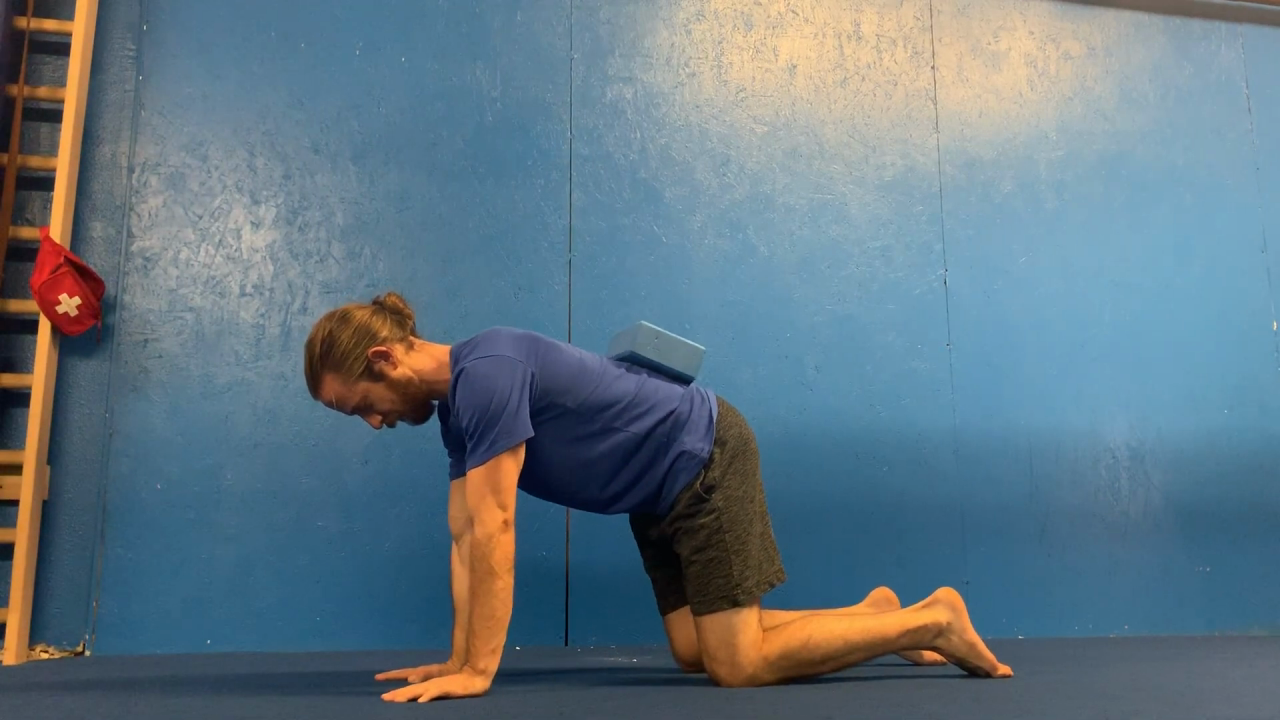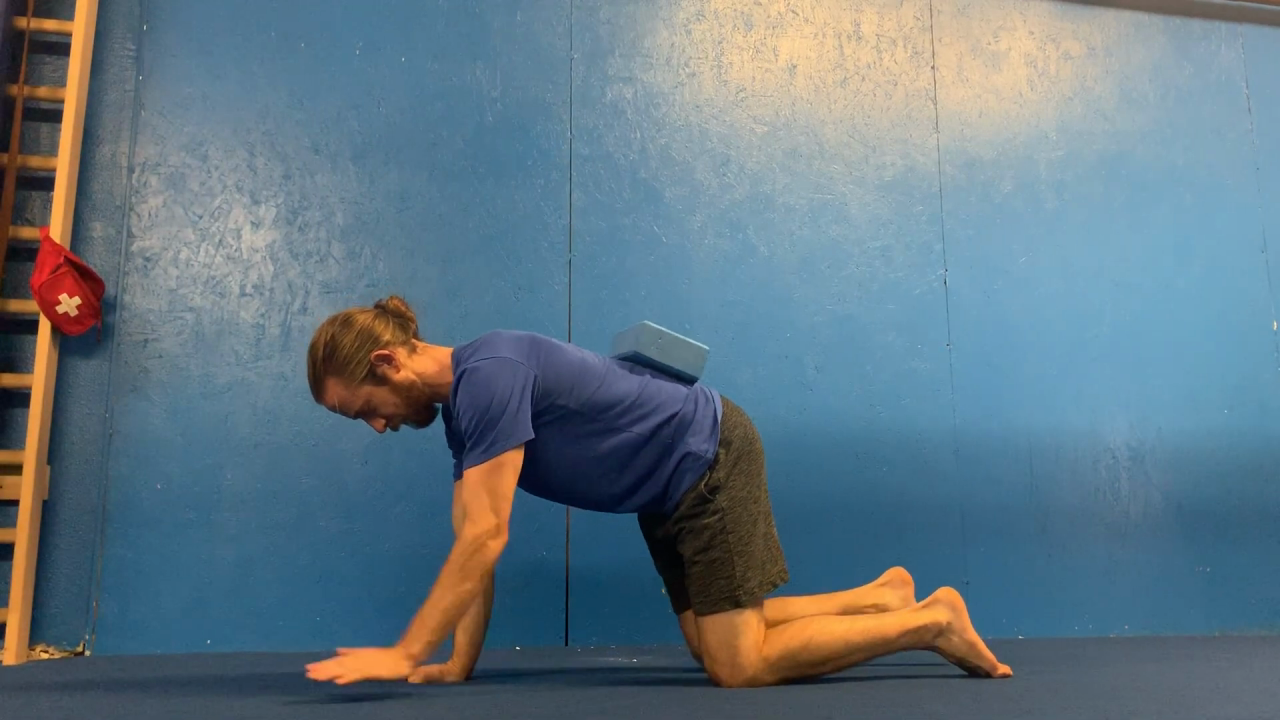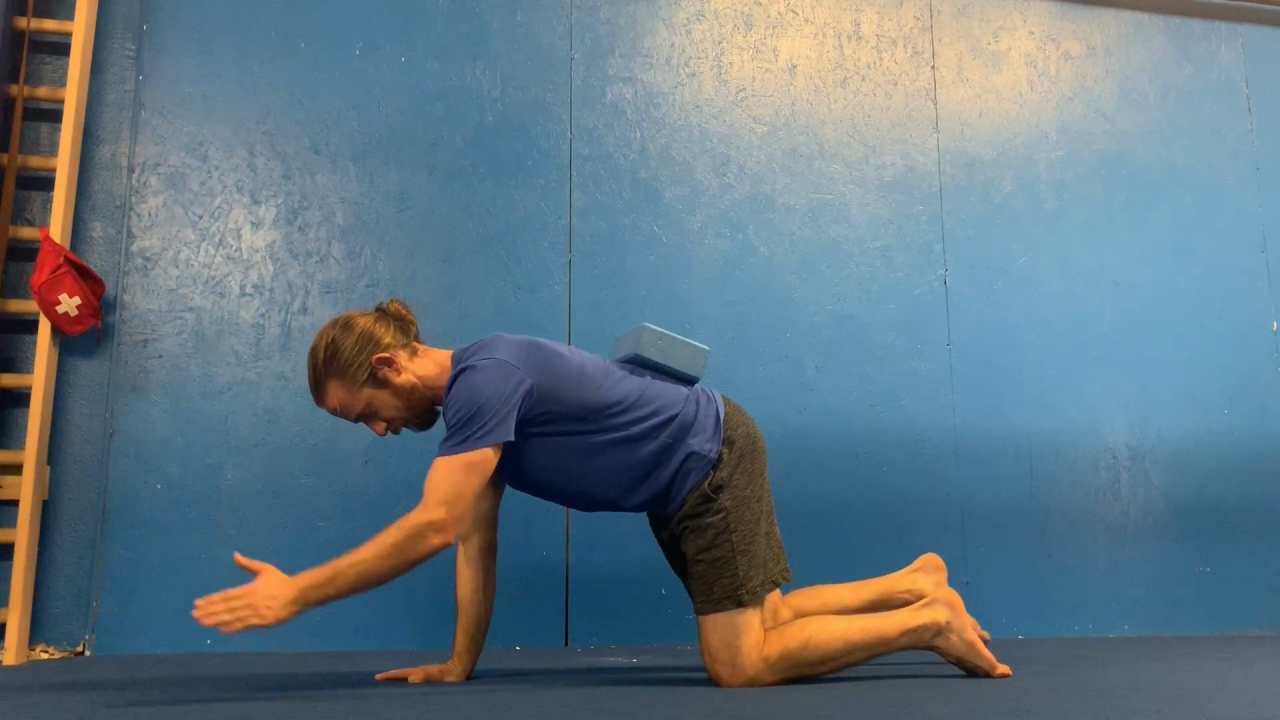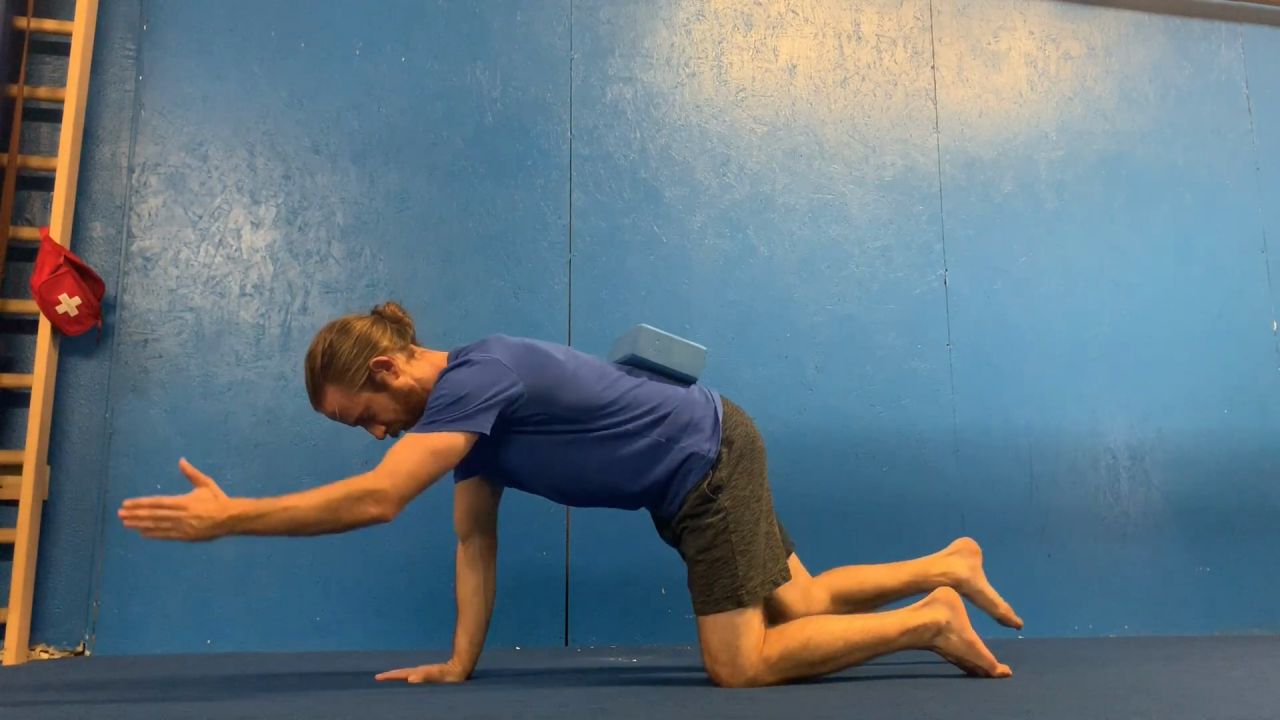
dt=0.3s
person 1, frame 1
left shoulder: (485, 372)
right shoulder: (455, 404)
left elbow: (494, 531)
right elbow: (464, 540)
left wrist: (479, 669)
right wrist: (458, 658)
left hip: (704, 460)
right hip: (665, 488)
left knee: (738, 665)
right knee: (695, 652)
left ankle: (931, 619)
right ankle: (870, 615)
person 1, frame 2
left shoulder: (488, 378)
right shoulder: (454, 410)
left elbow: (485, 535)
right elbow: (476, 534)
left wrist: (406, 653)
right wrist: (459, 662)
left hip: (709, 462)
right hip: (673, 488)
left knee: (743, 665)
right knee: (713, 647)
left ankle: (930, 619)
right ankle: (880, 599)
person 1, frame 3
left shoulder: (485, 378)
right shoulder: (472, 402)
left elbow: (432, 526)
right elbow: (474, 543)
left wrist: (295, 593)
right wrist: (459, 662)
left hip: (713, 459)
right hip: (681, 479)
left knee: (742, 664)
right knee: (763, 622)
left ankle: (930, 621)
right ankle: (911, 583)
person 1, frame 4
left shoulder: (476, 378)
right shoulder: (466, 404)
left elbow: (377, 498)
right elbow: (475, 543)
left wrist: (228, 515)
right wrist: (460, 661)
left hip: (711, 457)
right hip: (695, 469)
left knee: (740, 661)
right knee: (797, 608)
left ankle: (929, 622)
right ankle: (944, 569)
